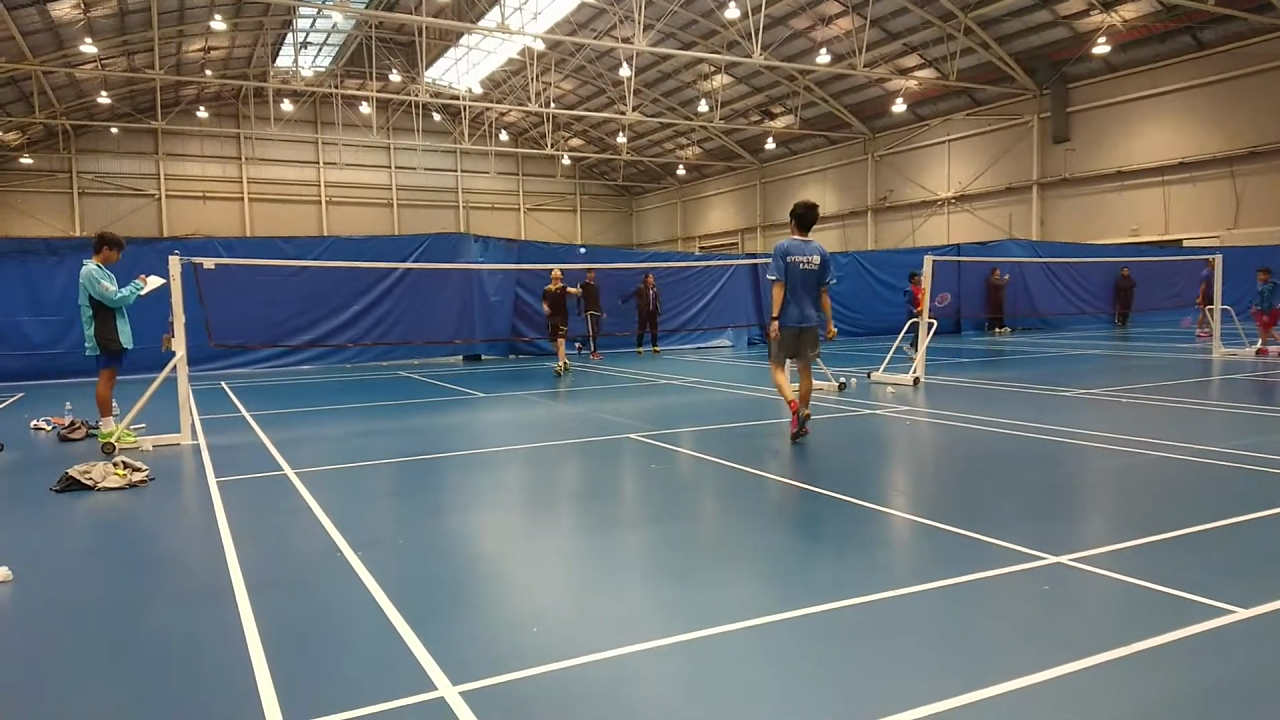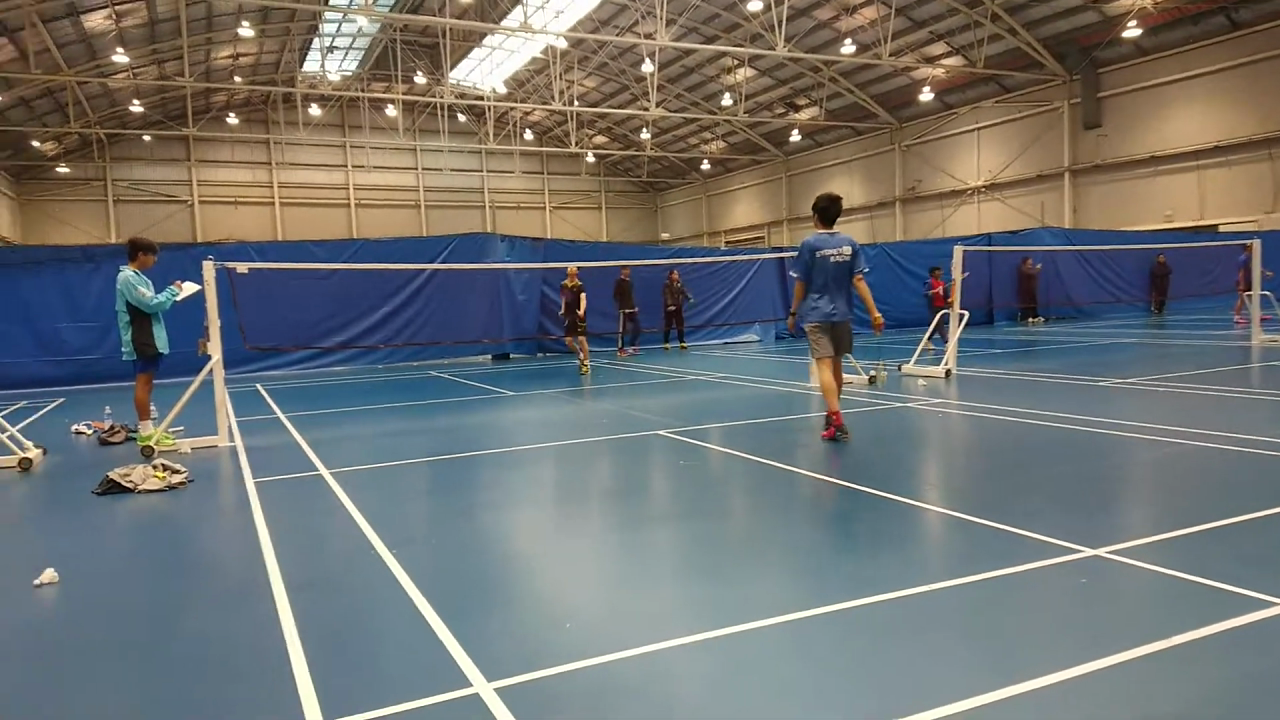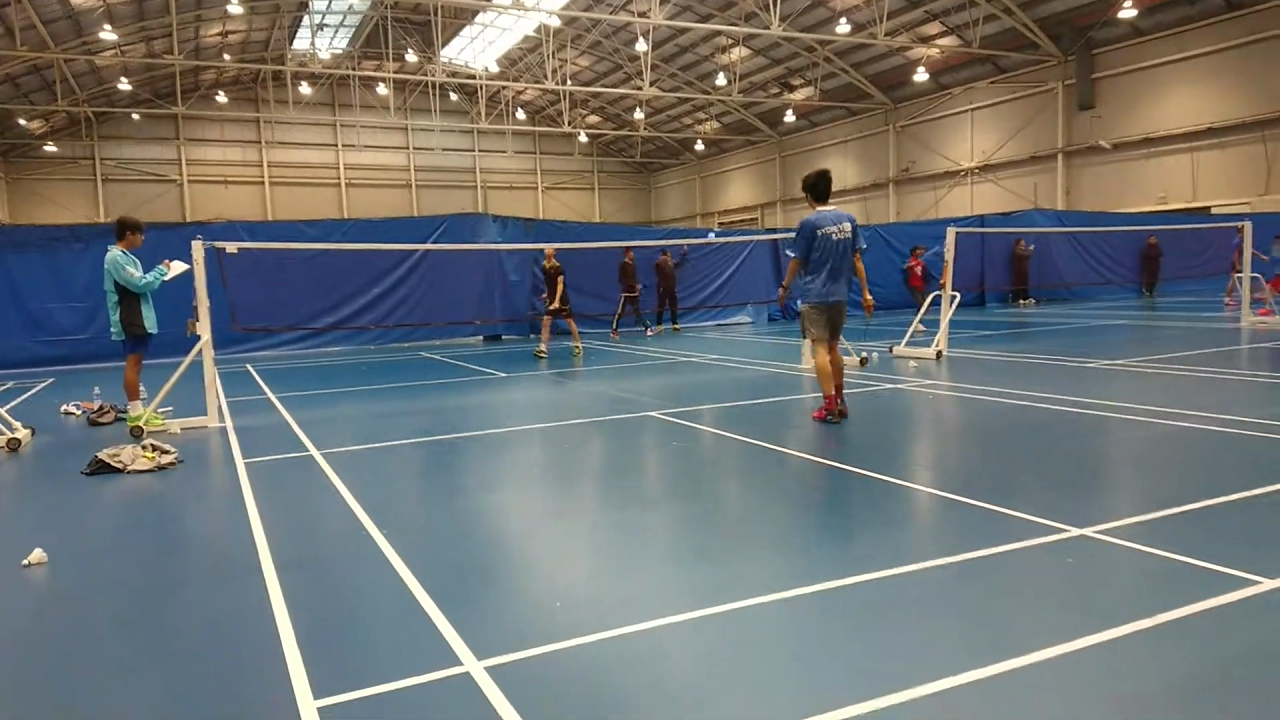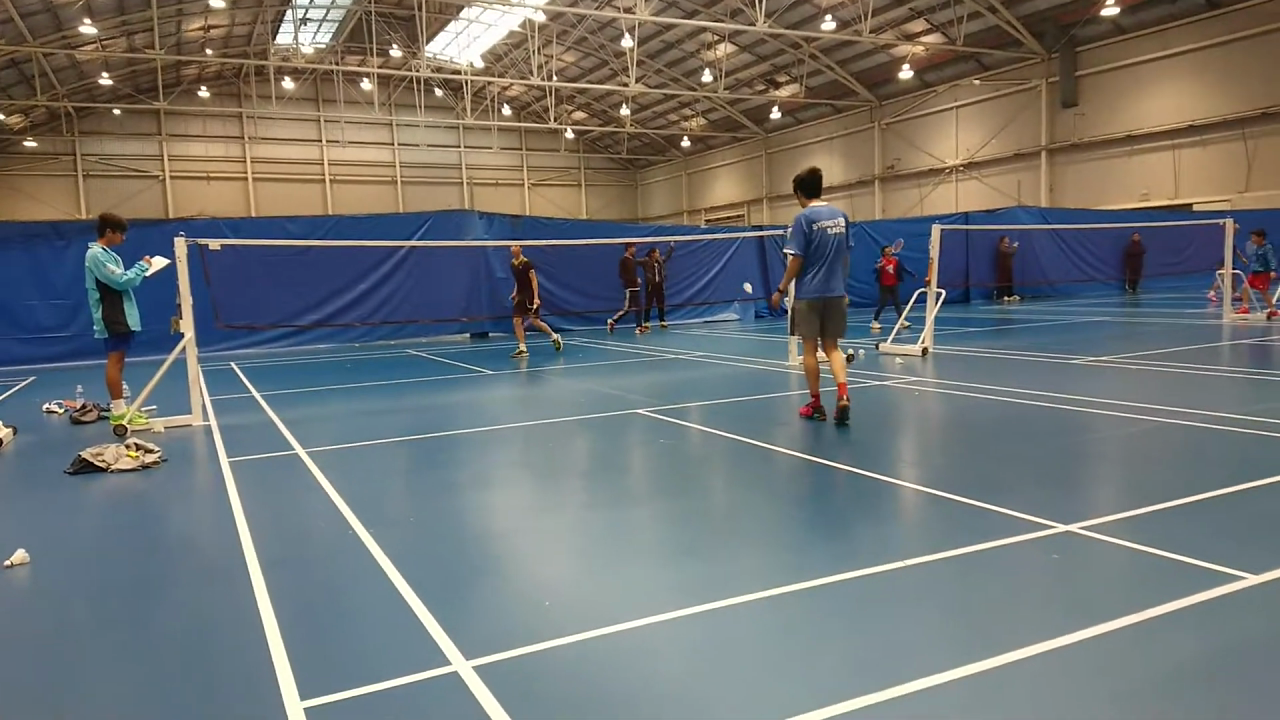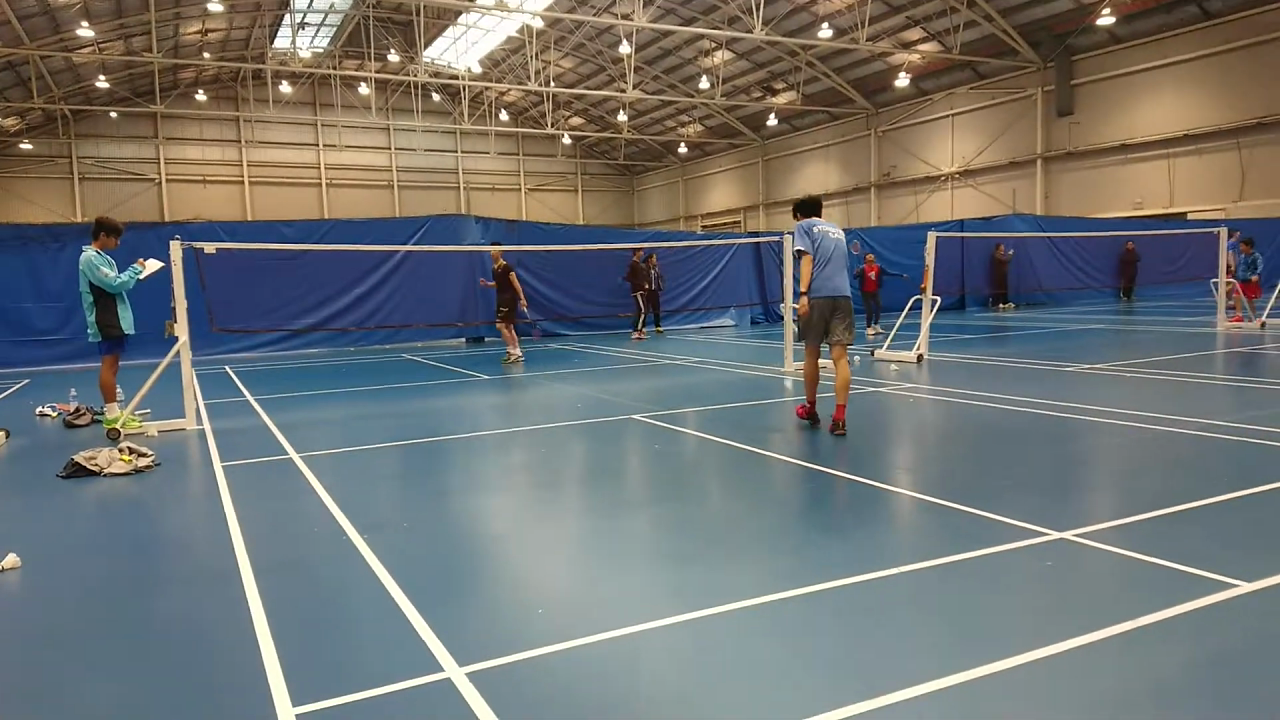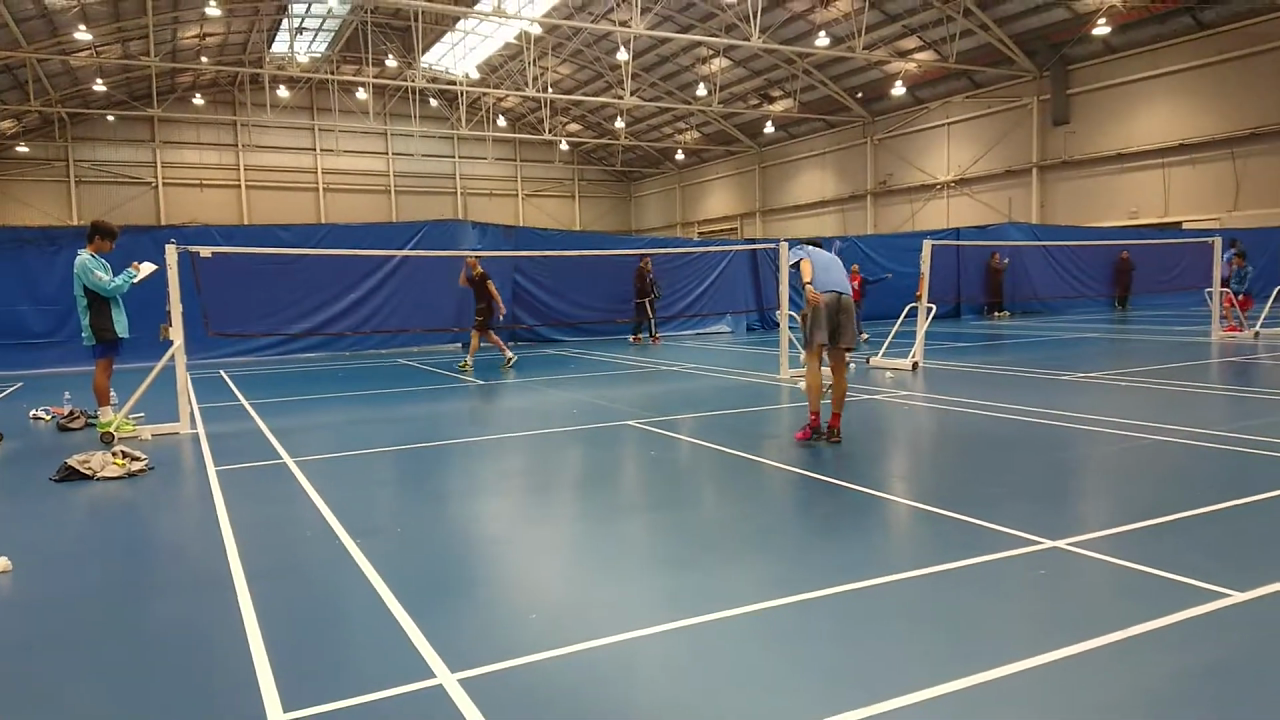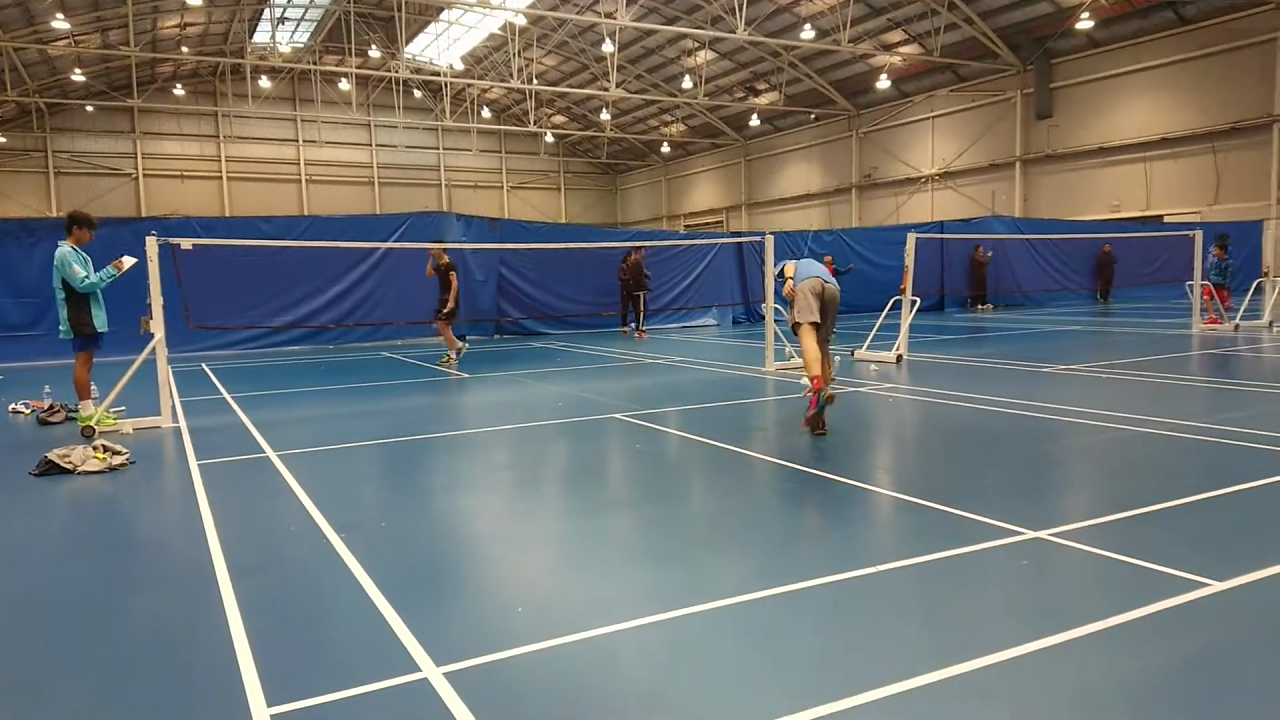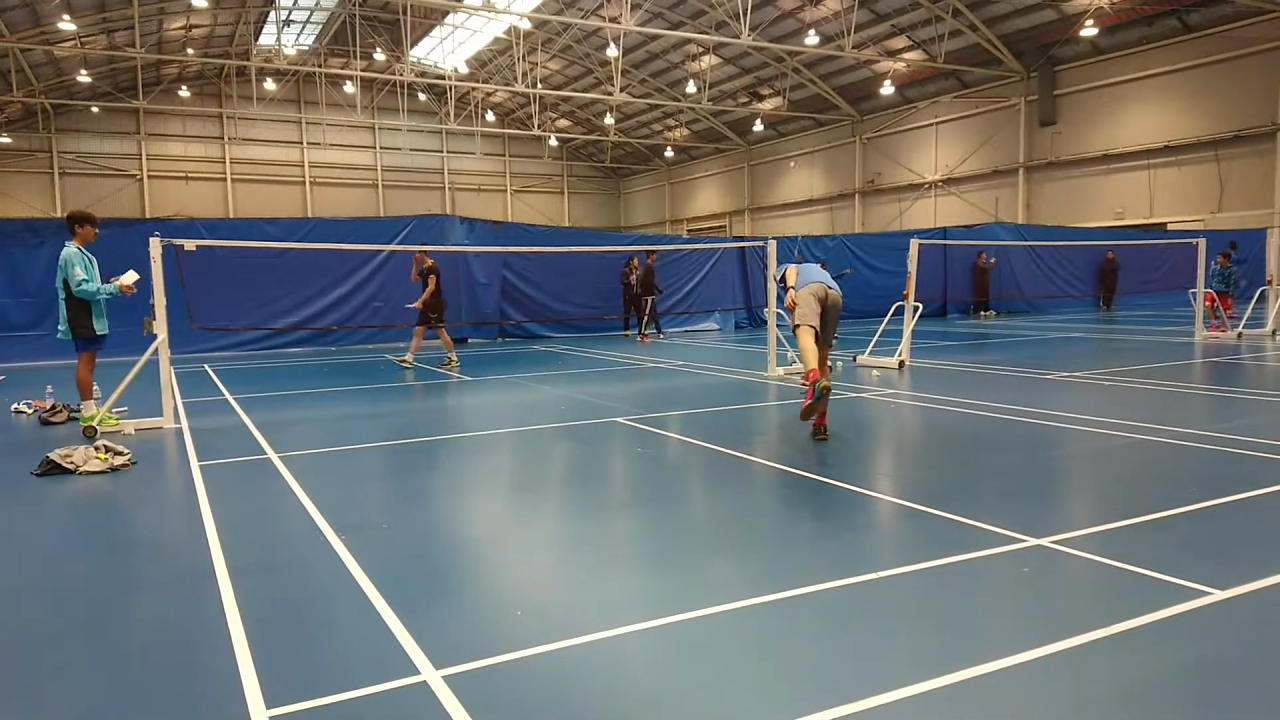
dt=0.2s
person 1, frame 1
left shoulder: (782, 248)
right shoulder: (821, 252)
left elbow: (778, 287)
right elbow: (823, 291)
left wrist: (774, 318)
right wrist: (829, 323)
left hip: (786, 320)
right hip: (810, 321)
left knee: (778, 368)
right knee: (805, 370)
left ankle: (796, 411)
right ankle: (802, 415)
person 1, frame 2
left shoulder: (809, 244)
right shoulder: (850, 244)
left elbow: (801, 283)
right elbow: (858, 281)
left wrist: (793, 312)
right wrist: (874, 312)
left hip: (818, 316)
right hip: (842, 315)
left knee: (825, 367)
right knee: (837, 365)
left ankle: (837, 423)
right ankle: (832, 415)
person 1, frame 3
left shoulder: (809, 223)
right shoulder: (848, 220)
left elbow: (797, 261)
right elbow: (857, 260)
left wrist: (785, 286)
right wrist: (865, 292)
left hip: (815, 296)
right hip: (840, 294)
left knee: (820, 349)
right knee: (833, 346)
left ankle: (830, 406)
right ankle: (839, 398)
person 1, frame 4
left shoulder: (804, 217)
right shoulder: (841, 217)
left elbow: (796, 260)
right elbow: (846, 257)
left wrist: (781, 289)
left hip: (810, 293)
right hip: (836, 291)
left knee: (811, 348)
right knee: (833, 347)
left ankle: (816, 404)
right ankle: (843, 399)
person 1, frame 5
left shoulder: (804, 226)
right shoulder: (838, 231)
left elbow: (807, 259)
left wrist: (802, 294)
left hip: (818, 293)
right hip: (842, 294)
left knee: (811, 353)
right knee: (840, 357)
left ankle: (810, 409)
right ankle: (839, 418)
person 1, frame 6
left shoulder: (800, 250)
right shoulder: (832, 257)
left elbow: (805, 262)
left wrist: (807, 283)
left hip: (820, 291)
right hip: (845, 294)
left knee: (813, 358)
right knee: (839, 364)
left ankle: (814, 421)
right ankle: (834, 426)
person 1, frame 7
left shoulder: (785, 266)
left elbow: (790, 264)
left wrist: (789, 279)
left hip: (806, 283)
right hip: (832, 287)
left knee: (807, 334)
right knee: (822, 353)
left ankle: (818, 387)
right ankle: (819, 418)
person 1, frame 8
left shoulder: (785, 269)
left elbow: (792, 270)
left wrist: (790, 289)
right wrist: (812, 367)
left hip: (809, 290)
right hip: (835, 294)
left knee: (805, 336)
right knee: (822, 362)
left ankle: (814, 383)
right ankle: (820, 424)
person 2, frame 1
left shoulder: (100, 271)
right shoulder: (91, 272)
left elbow: (112, 299)
right elbow: (114, 298)
left wrist: (135, 289)
right wrist: (137, 284)
left hip: (112, 334)
right hip: (105, 335)
left knee: (109, 380)
right knee: (106, 380)
left ankle: (109, 426)
right ankle: (106, 430)
person 2, frame 2
left shoulder: (136, 277)
right shoulder: (128, 278)
left elbow: (149, 304)
right elbow: (151, 304)
left wrist: (171, 295)
right wrist: (173, 290)
left hip: (149, 338)
right hip: (142, 340)
left knee: (146, 384)
right knee: (143, 384)
left ankle: (148, 429)
right ankle: (146, 433)
person 2, frame 3
left shoulder: (124, 257)
right shoulder: (116, 258)
left elbow: (137, 284)
right elbow: (139, 284)
left wrist: (159, 274)
right wrist: (161, 270)
left hip: (137, 318)
right hip: (130, 321)
left knee: (136, 364)
right knee: (133, 364)
left ankle: (137, 409)
right ankle: (135, 413)
person 2, frame 4
left shoulder: (105, 254)
right shoulder: (97, 255)
right elbow: (121, 281)
left wrist: (141, 271)
right wrist: (142, 266)
left hip: (120, 316)
right hip: (112, 318)
left knee: (118, 362)
right knee: (115, 362)
left ankle: (120, 407)
right ankle: (118, 412)
person 2, frame 5
left shoulder: (100, 257)
right shoulder: (91, 258)
right elbow: (114, 284)
left wrist: (134, 274)
right wrist: (136, 269)
left hip: (114, 320)
right hip: (106, 321)
left knee: (112, 366)
right knee: (109, 366)
left ankle: (113, 411)
right ankle: (111, 415)
person 2, frame 6
left shoulder: (95, 261)
right shoulder: (85, 262)
right elbow: (108, 288)
left wrist: (128, 277)
right wrist: (130, 272)
left hip: (109, 324)
right hip: (101, 325)
left knee: (106, 369)
right knee: (103, 369)
left ankle: (107, 414)
right ankle: (105, 419)
person 2, frame 7
left shoulder: (75, 253)
right shoulder: (66, 254)
right elbow: (82, 284)
left wrist: (109, 273)
right wrist: (111, 272)
left hip: (88, 316)
right hip: (80, 318)
left knee: (86, 363)
right knee: (83, 362)
left ankle: (88, 408)
right ankle: (86, 412)
person 2, frame 8
left shoulder: (81, 254)
right shoulder: (72, 254)
right elbow: (80, 288)
left wrist: (111, 285)
right wrist: (112, 289)
left hip: (91, 318)
right hip: (83, 319)
left knee: (88, 363)
right knee: (86, 363)
left ankle: (90, 409)
right ankle: (88, 413)
